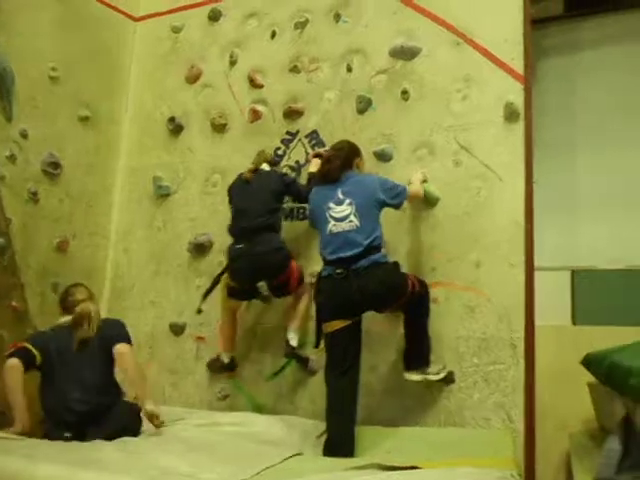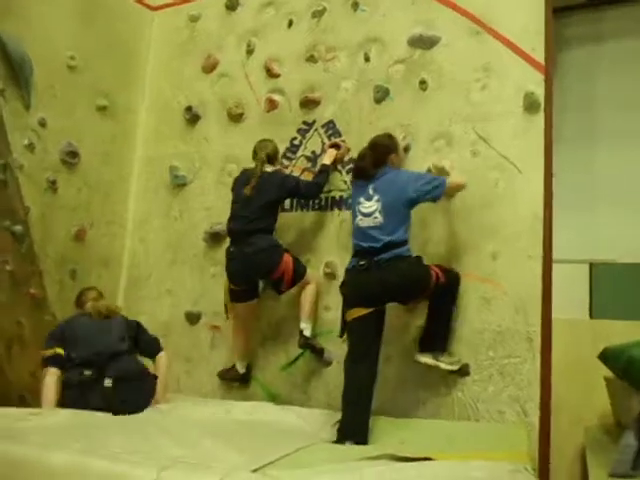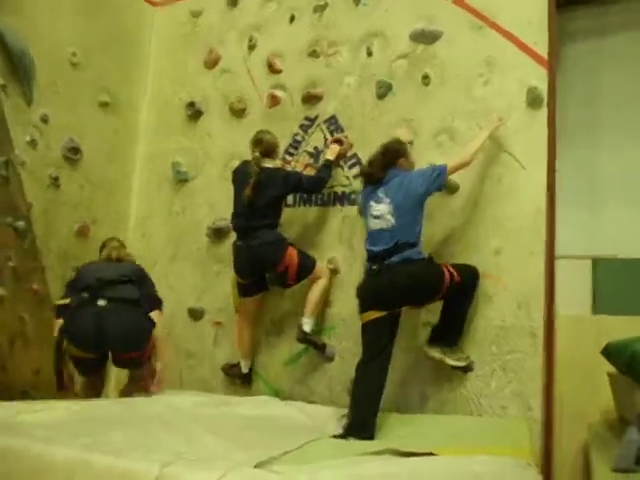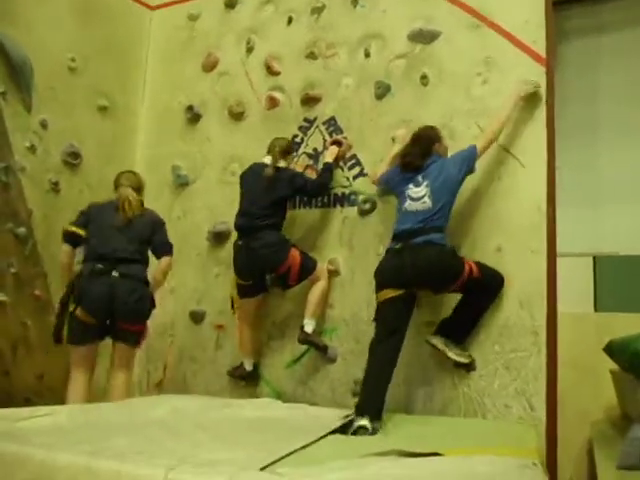
dt=0.5s
person 1, frame 1
left shoulder: (317, 194)
right shoulder: (371, 183)
right elbow: (416, 194)
right wrist: (418, 179)
left hip: (333, 288)
right hip: (374, 278)
left knee: (340, 372)
right knee: (418, 291)
left ankle: (337, 451)
right ankle: (417, 363)
person 1, frame 2
left shoulder: (358, 182)
right shoulder: (405, 180)
right elbow: (459, 184)
left wrist: (393, 148)
right wrist: (446, 172)
left hip: (359, 279)
right hip: (397, 273)
left knee: (360, 359)
right knee: (448, 278)
left ankle: (351, 436)
right ankle: (433, 348)
person 1, frame 3
left shoulder: (370, 188)
right shoulder: (414, 180)
right elbow: (465, 160)
left wrist: (393, 146)
right wrist: (490, 129)
left hip: (374, 284)
right hip: (410, 275)
left knee: (372, 360)
right knee: (468, 275)
left ankle: (356, 432)
right ankle: (443, 343)
person 1, frame 4
left shoulder: (402, 175)
right shoulder: (450, 167)
left elbow: (377, 177)
right elbow: (492, 135)
left wrist: (399, 147)
right wrist: (517, 99)
left hip: (393, 264)
right hip: (430, 259)
left knee: (385, 341)
right knee: (491, 280)
left ankle: (365, 416)
right ankle: (449, 336)
person 2, frame 1
left shoulder: (237, 182)
right shoulder: (279, 178)
right elbow: (307, 196)
right wrist: (313, 171)
left hip: (240, 254)
right hip: (271, 251)
left knee: (229, 309)
right knee: (303, 291)
left ankle: (225, 360)
right ankle: (292, 343)
person 2, frame 2
left shoulder: (241, 179)
right shoulder: (280, 180)
right elbow: (313, 189)
right wrist: (327, 161)
left hip: (236, 256)
right hip: (264, 251)
left knee: (240, 319)
right knee: (309, 281)
left ankle: (241, 370)
right ankle: (306, 334)
person 2, frame 3
left shoulder: (241, 171)
right shoulder: (282, 177)
right elbow: (316, 183)
right wrist: (330, 157)
left hip: (243, 251)
right hip: (270, 246)
left knee: (245, 315)
right knee: (323, 274)
left ankle: (244, 369)
right ankle: (306, 329)
person 2, frame 4
left shoulder: (249, 172)
right shoulder: (288, 176)
right elbow: (319, 187)
right wrist: (329, 159)
left hip: (243, 250)
right hip: (271, 246)
left knee: (246, 315)
right knee: (321, 274)
left ankle: (248, 368)
right ankle: (308, 331)
person 3, frame 1
left shoulder: (43, 339)
right shoulder: (111, 328)
left elbow: (12, 364)
right elbow: (123, 351)
left wrist: (21, 421)
right wrist: (145, 402)
left hip: (61, 437)
right hip: (113, 431)
person 3, frame 2
left shoulder: (63, 328)
right shoulder: (124, 321)
left elbow: (52, 372)
right elbow: (160, 354)
right wrist: (159, 399)
left hip: (83, 399)
right hip: (129, 393)
person 3, frame 3
left shoulder: (84, 271)
right shoulder: (137, 270)
left elbow: (62, 316)
right elbow: (154, 311)
right wrist: (157, 359)
left hip: (83, 320)
right hip: (127, 318)
left knee: (91, 390)
right knee: (141, 380)
person 3, frame 4
left shoulder: (93, 211)
right shoulder: (152, 219)
left elbow: (67, 248)
right elbow: (166, 260)
left wrist: (71, 288)
right wrist: (149, 293)
left hip: (93, 287)
right hip: (132, 291)
left knee: (80, 370)
right knee: (121, 370)
